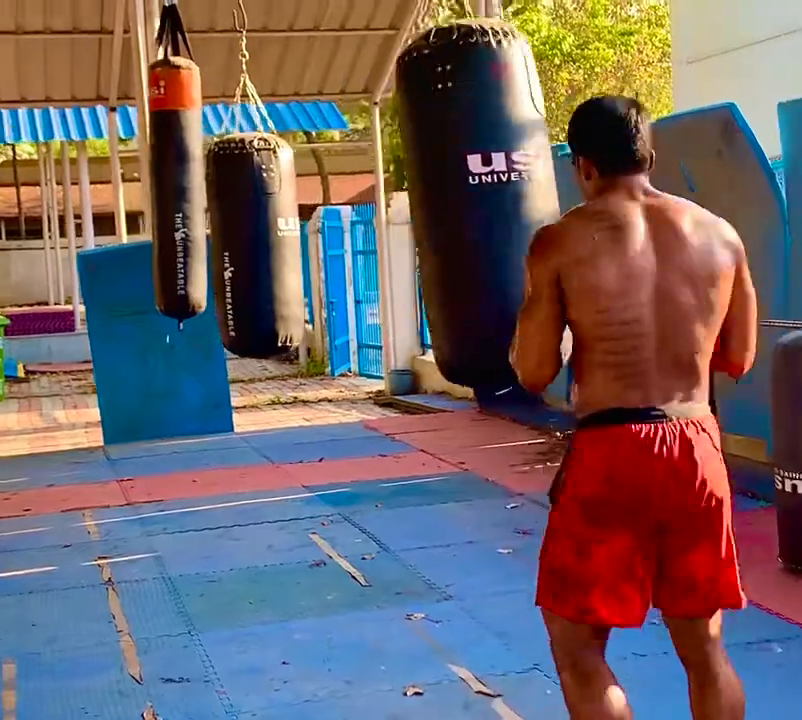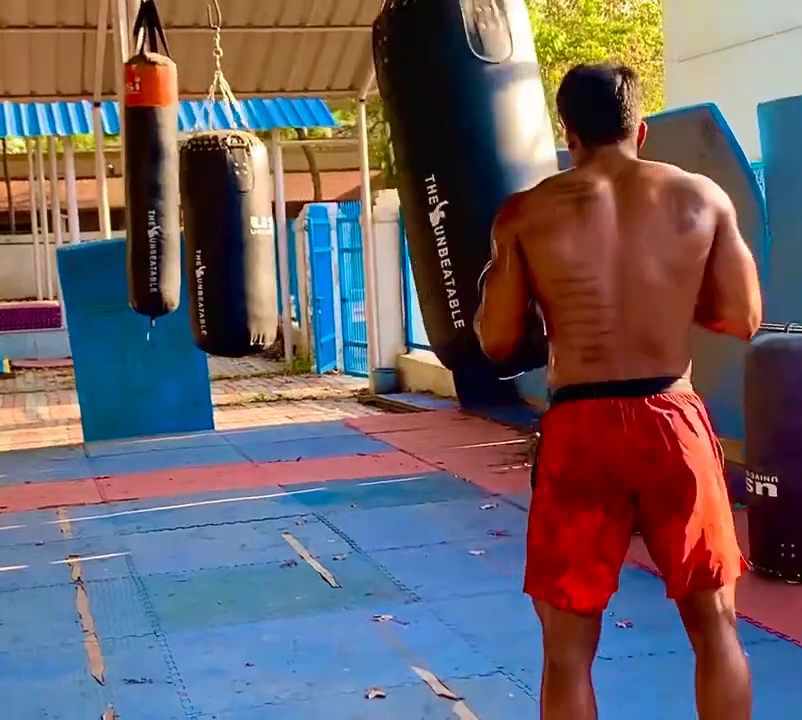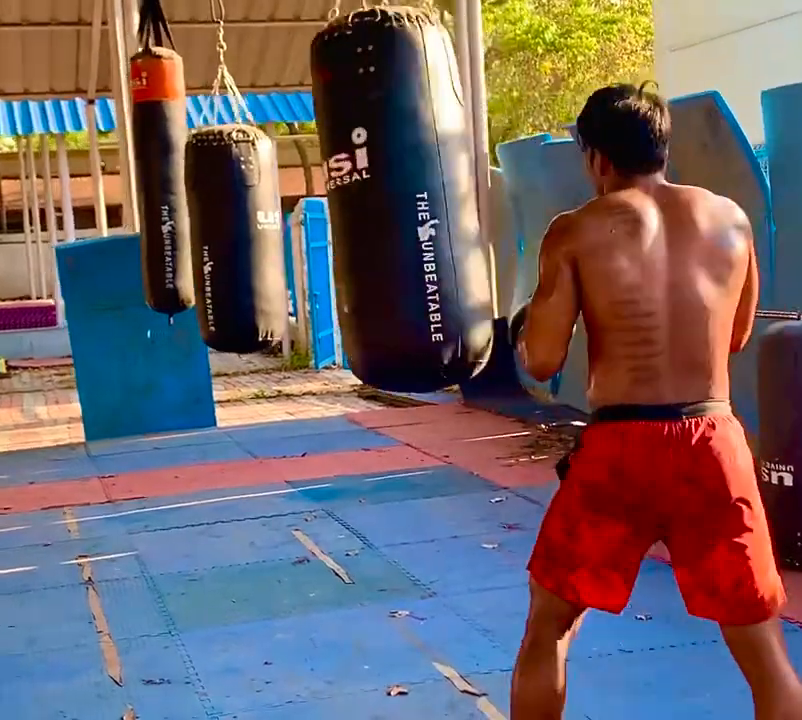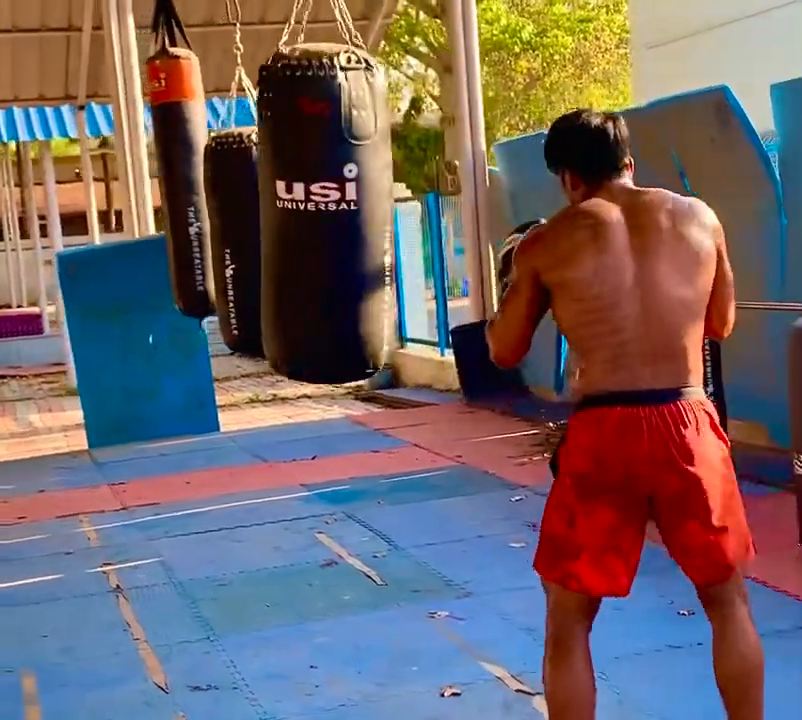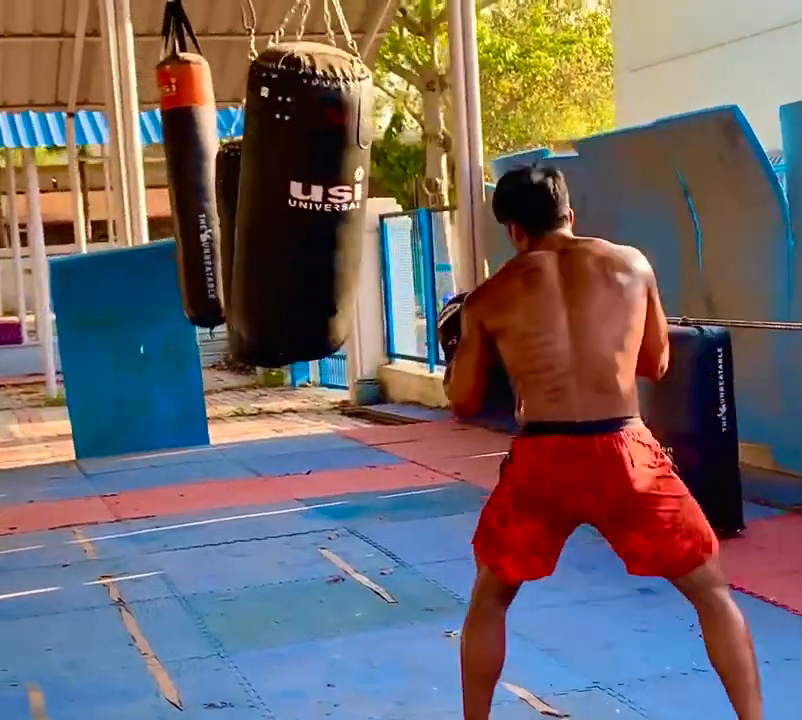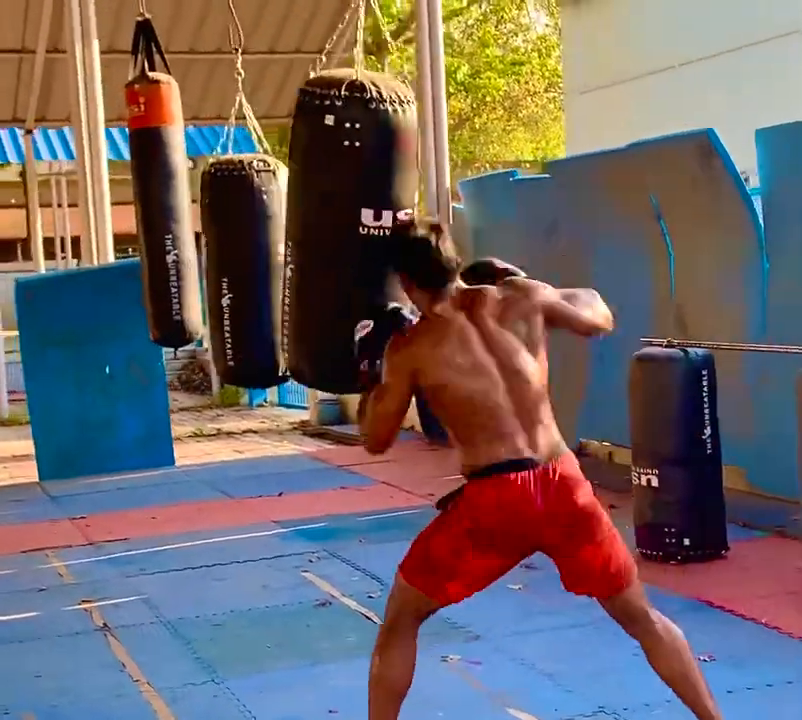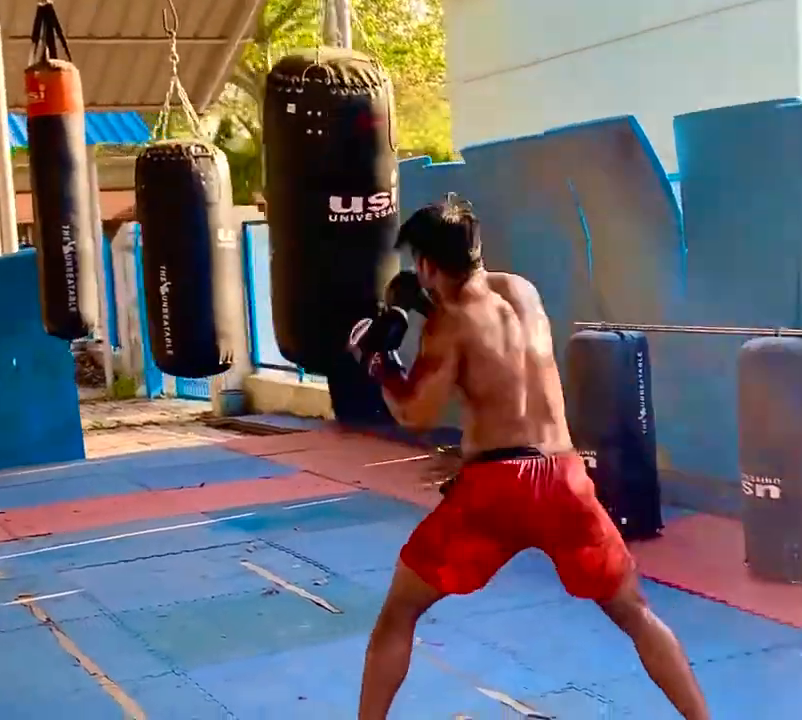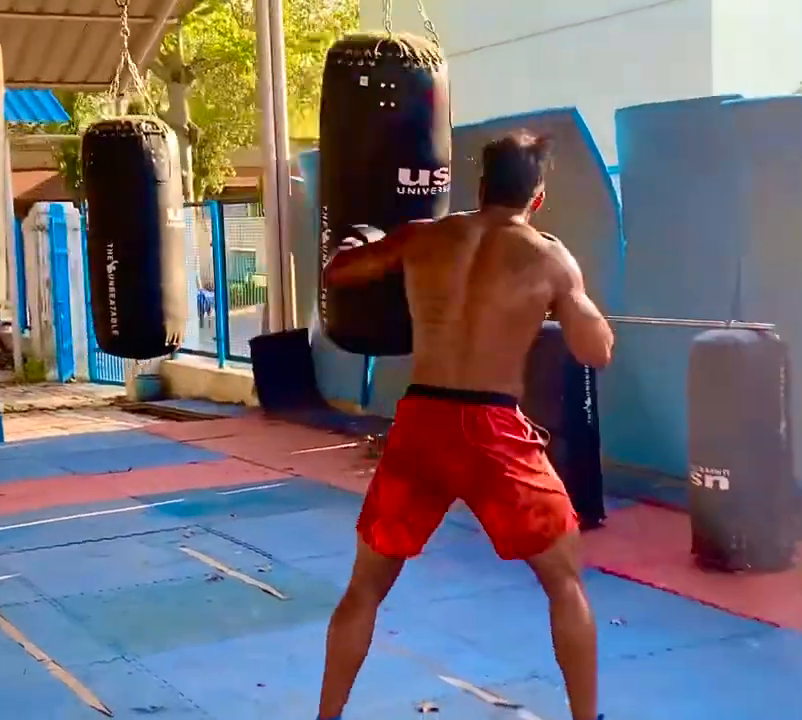
dt=0.5s
person 1, frame 1
left shoulder: (559, 241)
right shoulder: (714, 233)
left elbow: (533, 372)
right elbow: (738, 358)
left wrist: (561, 307)
left hip: (609, 454)
right hip: (694, 448)
left knee: (578, 649)
right knee: (704, 644)
person 1, frame 2
left shoulder: (524, 213)
right shoulder: (702, 197)
left elbow: (496, 341)
right elbow: (743, 319)
left wrist: (520, 279)
left hip: (582, 430)
right hip: (674, 422)
left knee: (568, 645)
right knee: (712, 620)
person 1, frame 3
left shoulder: (575, 232)
right shoulder: (729, 220)
left elbow: (542, 361)
left wrist: (527, 331)
left hip: (620, 448)
right hip: (713, 445)
left knee: (546, 628)
person 1, frame 4
left shoulder: (545, 244)
right shoulder: (698, 217)
left elbow: (504, 353)
right elbow: (720, 325)
left wrist: (517, 276)
left hip: (603, 437)
right hip: (688, 428)
left knee: (568, 624)
right knee: (728, 604)
person 1, frame 5
left shoulder: (491, 295)
right shoulder: (632, 265)
left elbow: (463, 400)
right elbow: (657, 362)
left wrist: (459, 339)
left hip: (541, 461)
right hip: (624, 456)
left knee: (489, 596)
right knee: (710, 591)
person 1, frame 6
left shoulder: (414, 348)
right shoulder: (514, 297)
left elbow: (376, 440)
right elbow: (601, 319)
left wrist: (373, 370)
left hip: (494, 500)
right hip: (562, 484)
left knee: (400, 621)
right knee: (640, 615)
person 1, frame 7
left shoulder: (450, 318)
right shoulder: (521, 291)
left elbow: (418, 416)
left wrist: (381, 367)
left hip: (495, 486)
right hip: (566, 482)
left knee: (399, 610)
right knee: (632, 613)
person 1, frame 8
left shoulder: (422, 238)
right shoulder: (549, 257)
left elbow: (335, 274)
right elbow: (597, 352)
left wrist: (354, 243)
right wrist: (568, 282)
left hip: (419, 425)
right hip: (495, 433)
left knee: (365, 587)
right knee: (564, 582)
